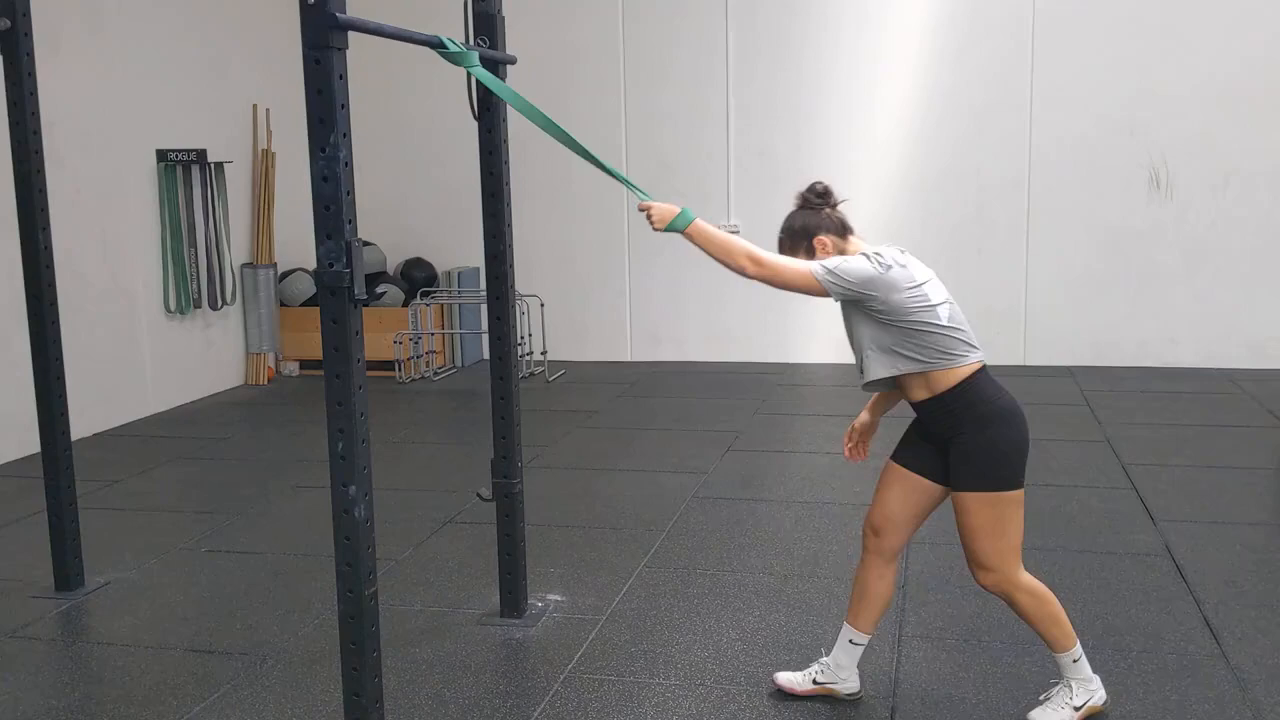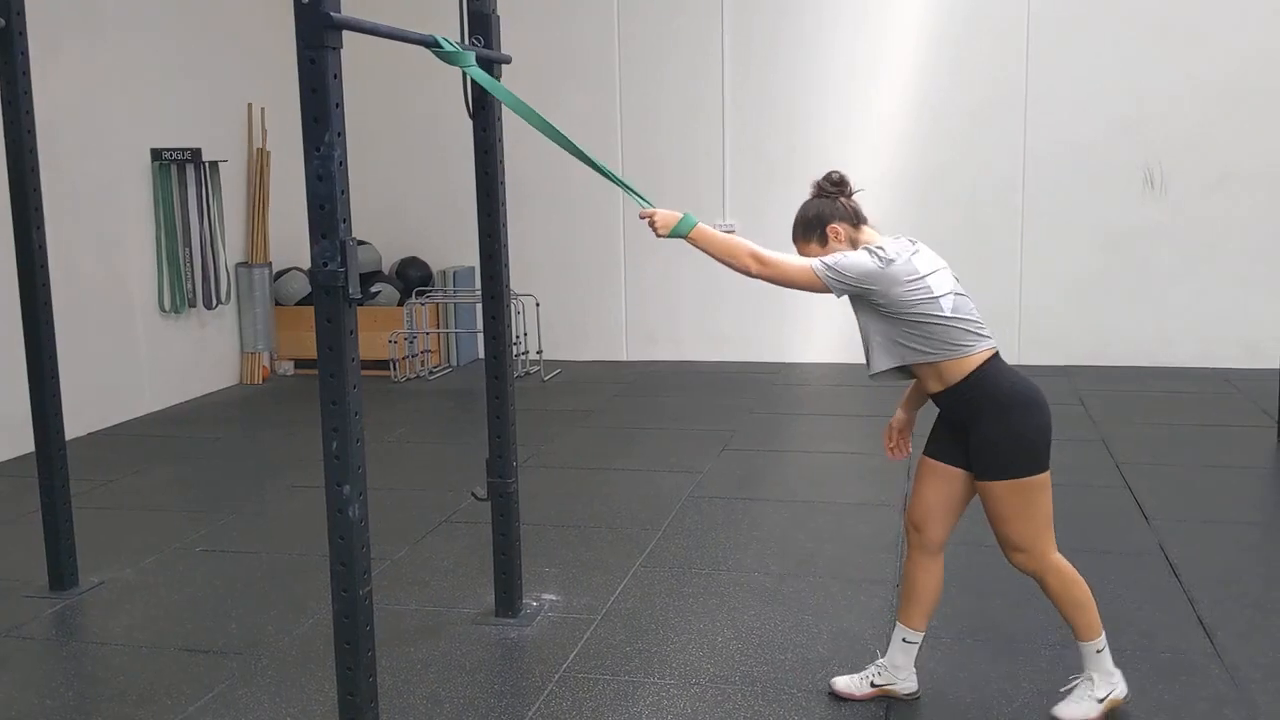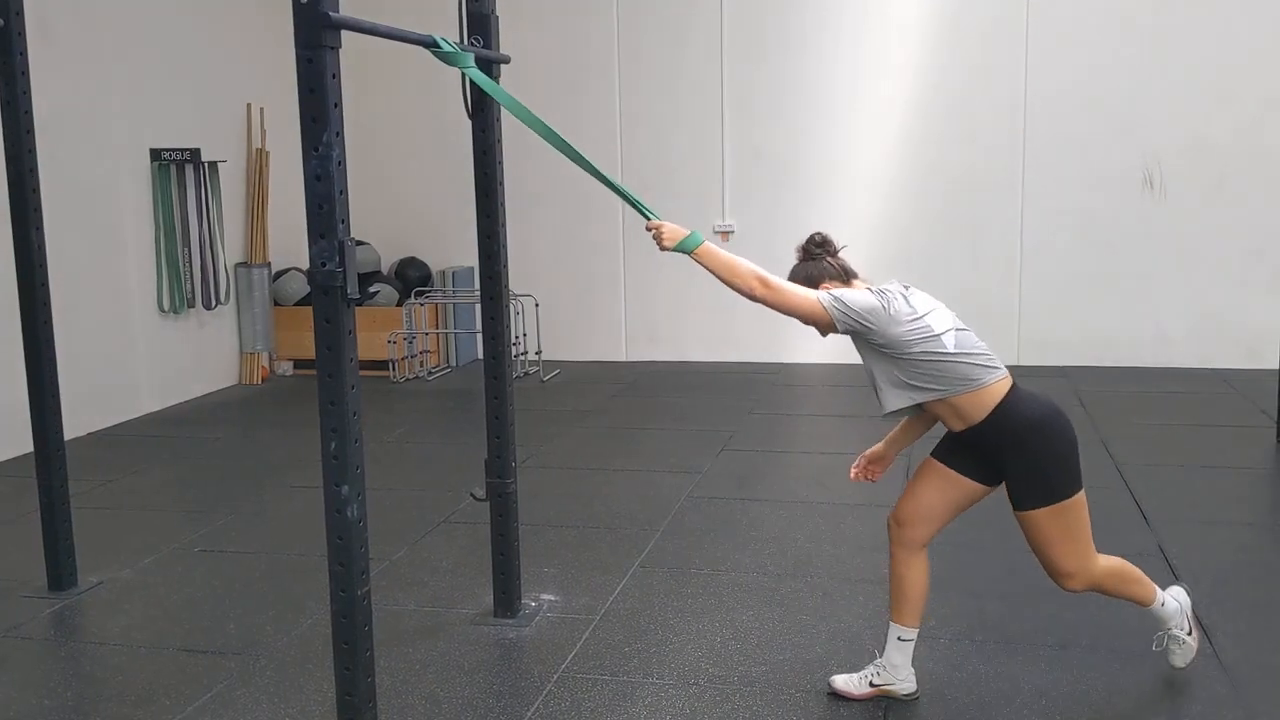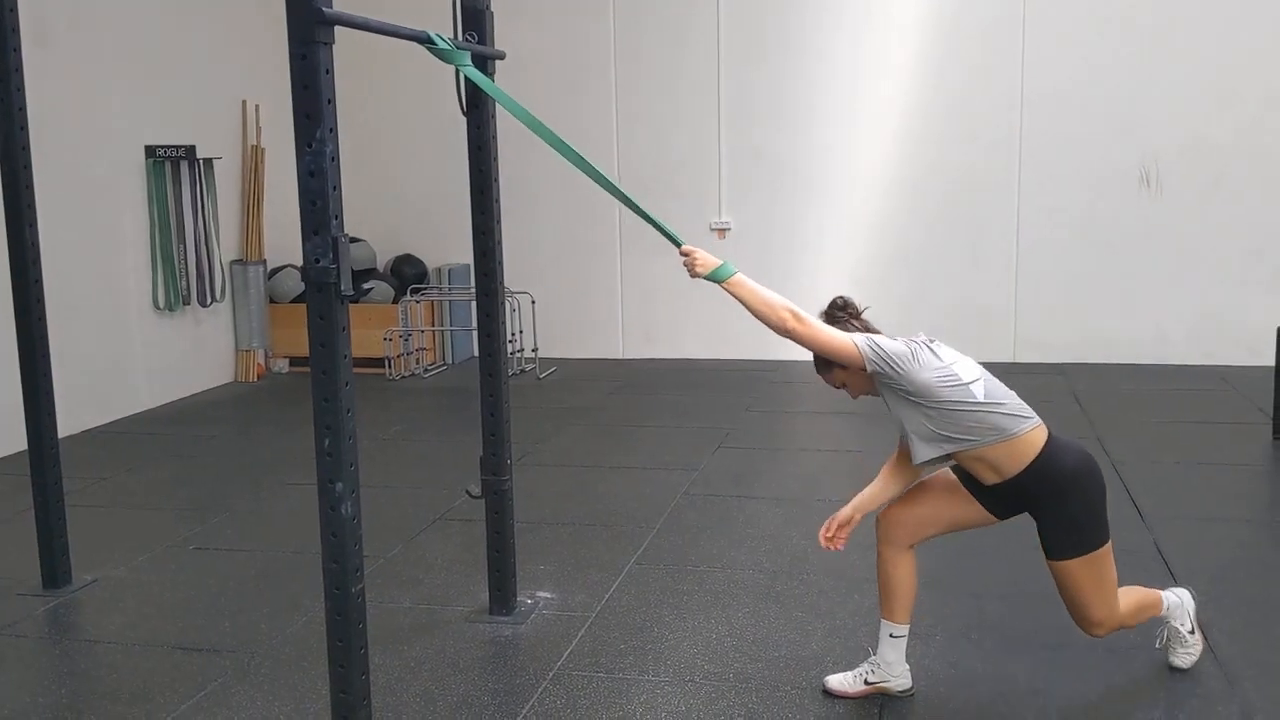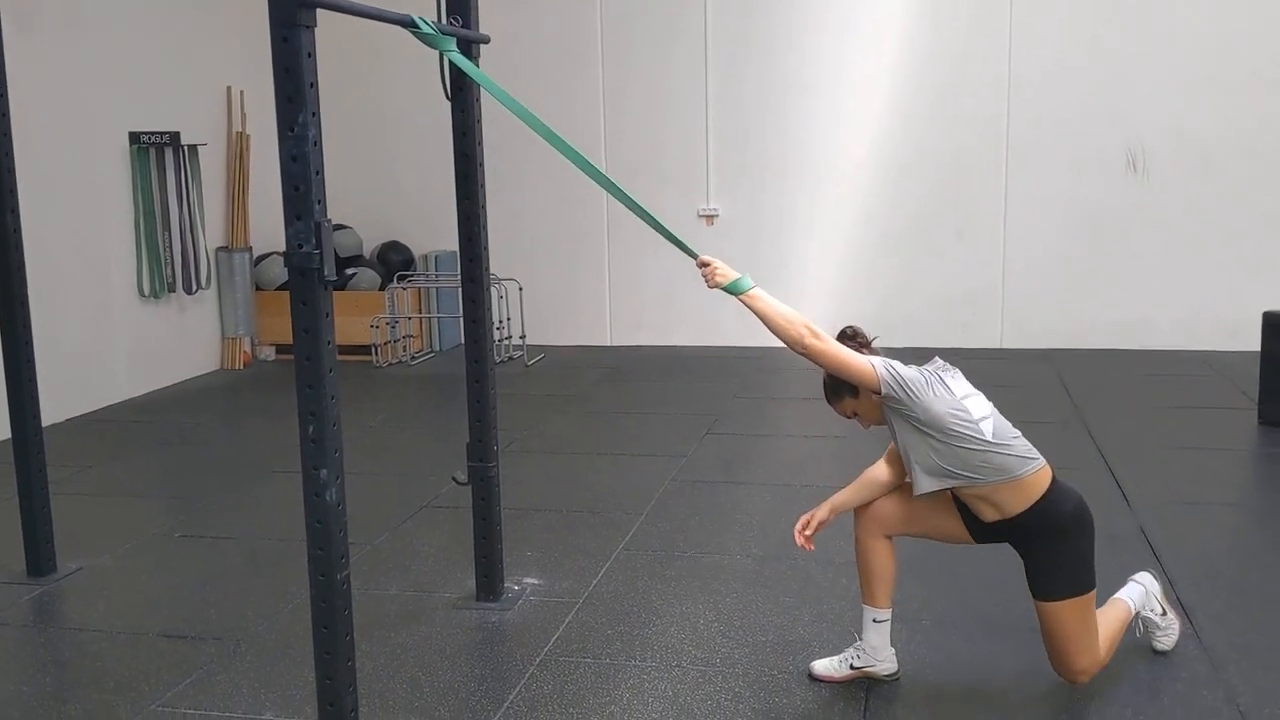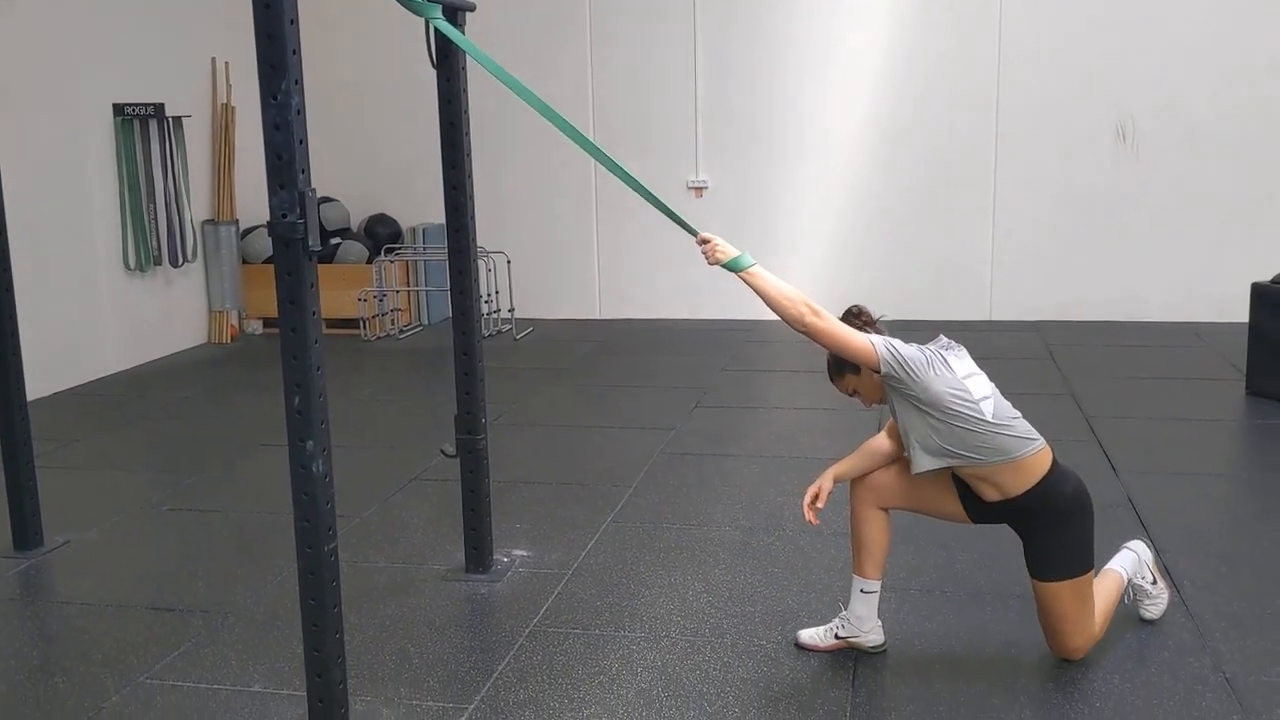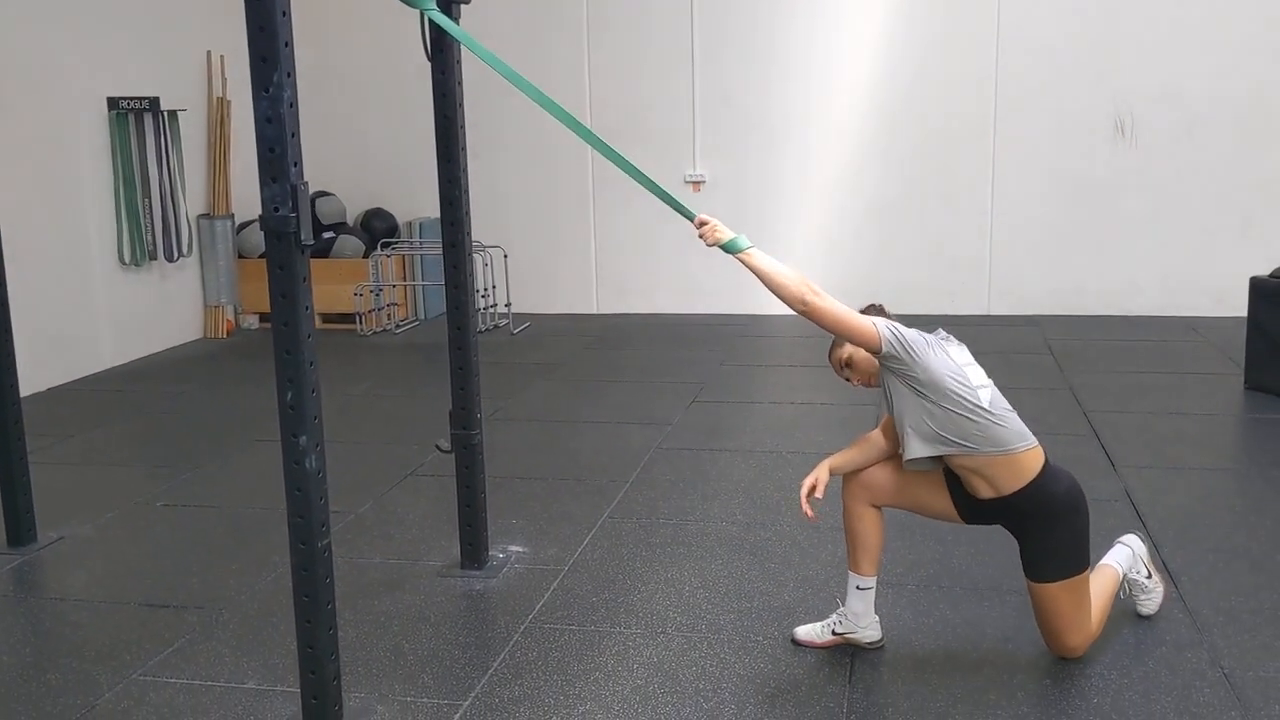
dt=0.5s
person 1, frame 1
left shoulder: (867, 273)
right shoulder: (884, 265)
left elbow: (757, 266)
left wrist: (681, 219)
right wrist: (873, 412)
left hip: (984, 425)
right hip: (939, 424)
left knee: (995, 571)
right knee: (880, 537)
right ankle: (838, 671)
person 1, frame 2
left shoulder: (871, 266)
right shoulder: (902, 253)
left elbow: (760, 263)
left wrist: (683, 226)
right wrist: (908, 407)
left hip: (1003, 412)
right hip: (963, 415)
left knee: (1030, 554)
right knee: (923, 533)
right ankle: (897, 671)
person 1, frame 3
left shoulder: (869, 309)
right shoulder: (888, 303)
left elbow: (763, 287)
left wrist: (690, 242)
right wrist: (887, 449)
left hip: (1029, 435)
right hip: (979, 435)
left knee: (1072, 570)
right knee: (906, 529)
left ankle: (1169, 606)
right ankle: (895, 671)
person 1, frame 4
left shoulder: (898, 358)
right shoulder: (903, 370)
left elbow: (795, 323)
right elbow: (910, 459)
left wrist: (723, 273)
right wrist: (855, 509)
left hip: (1060, 482)
right hip: (1005, 477)
left knee: (1097, 618)
right knee: (894, 526)
left ankle: (1173, 605)
right ankle: (890, 668)
person 1, frame 5
left shoulder: (911, 387)
right shoulder: (911, 399)
left elbow: (809, 341)
right elbow: (894, 467)
left wrist: (740, 285)
right wrist: (829, 507)
left hip: (1051, 522)
right hip: (991, 508)
left knee: (1078, 667)
right knee: (873, 515)
left ankle: (1139, 596)
right ankle: (875, 654)
person 1, frame 6
left shoulder: (912, 366)
right shoulder: (913, 374)
left elbow: (809, 318)
right elbow: (894, 440)
left wrist: (739, 263)
right wrist: (833, 474)
left hip: (1052, 504)
right hip: (989, 490)
left knee: (1072, 647)
right knee: (869, 485)
left ankle: (1129, 564)
right ankle: (862, 624)
person 1, frame 7
left shoulder: (909, 350)
right shoulder: (903, 377)
left elbow: (808, 300)
right elbow: (887, 438)
left wrist: (737, 244)
right wrist: (829, 465)
left hip: (1045, 502)
right hip: (979, 489)
left knee: (1069, 645)
right knee: (861, 481)
left ankle: (1124, 560)
right ankle: (859, 621)
